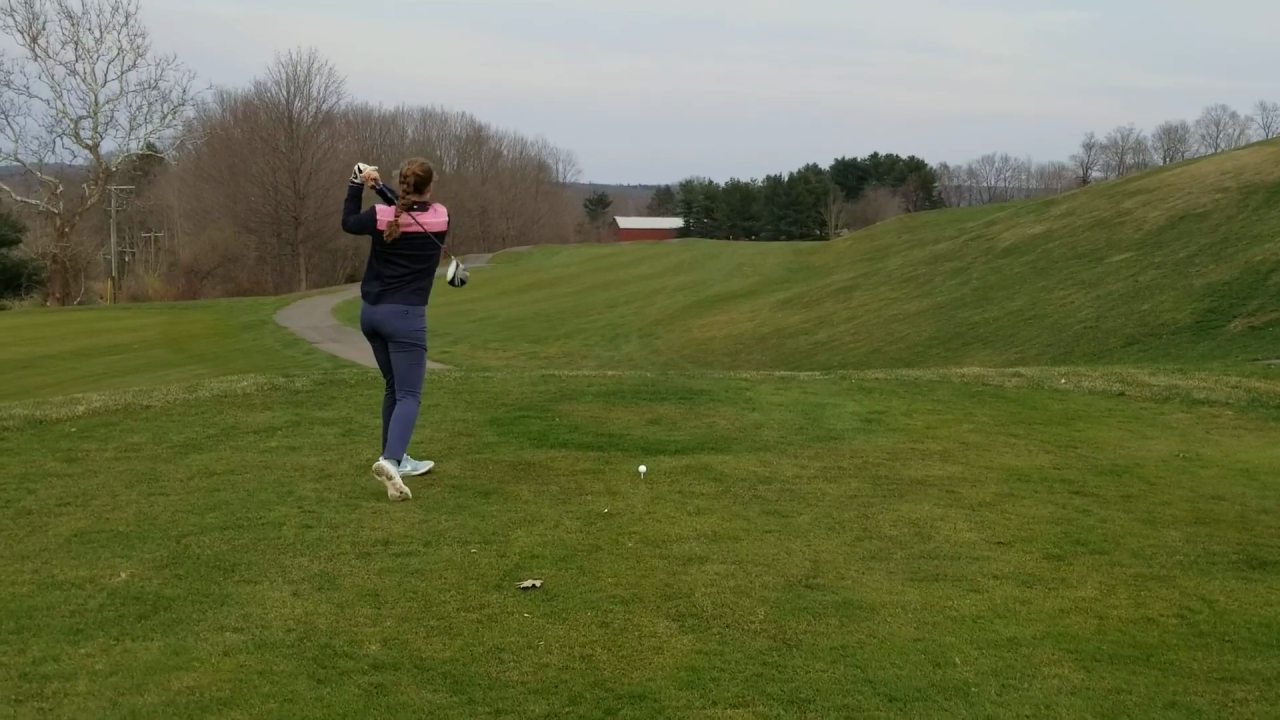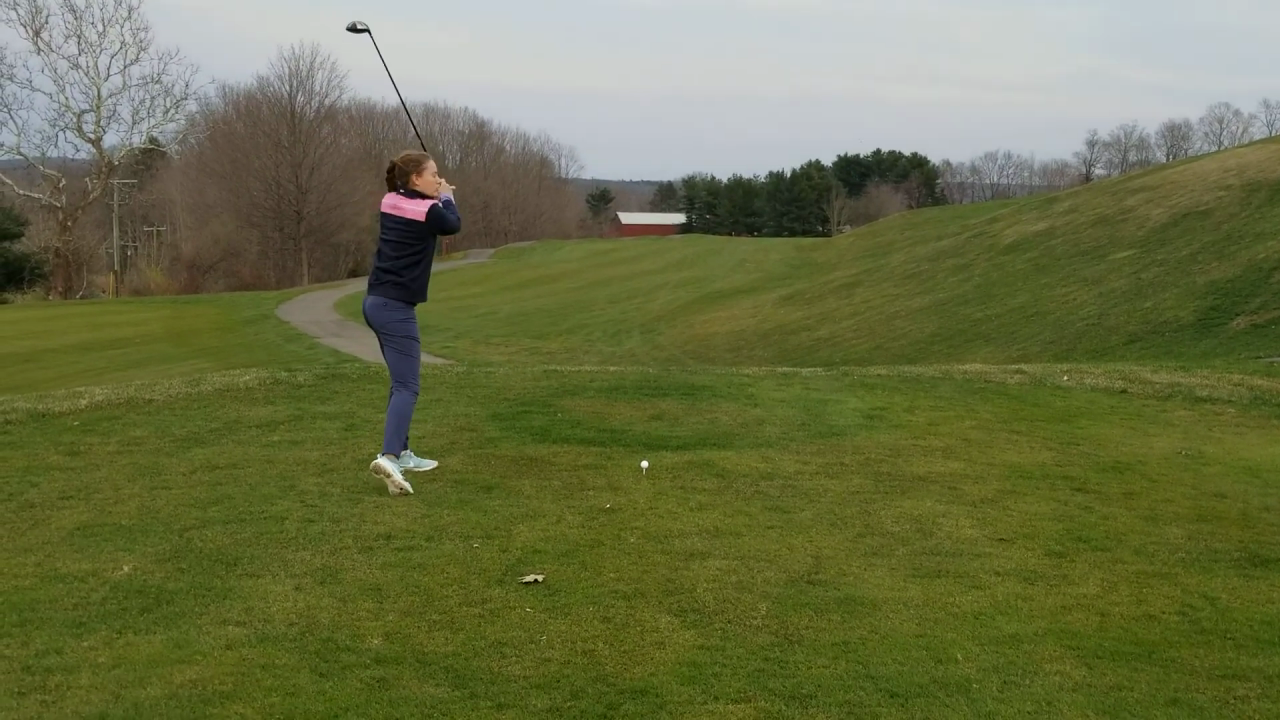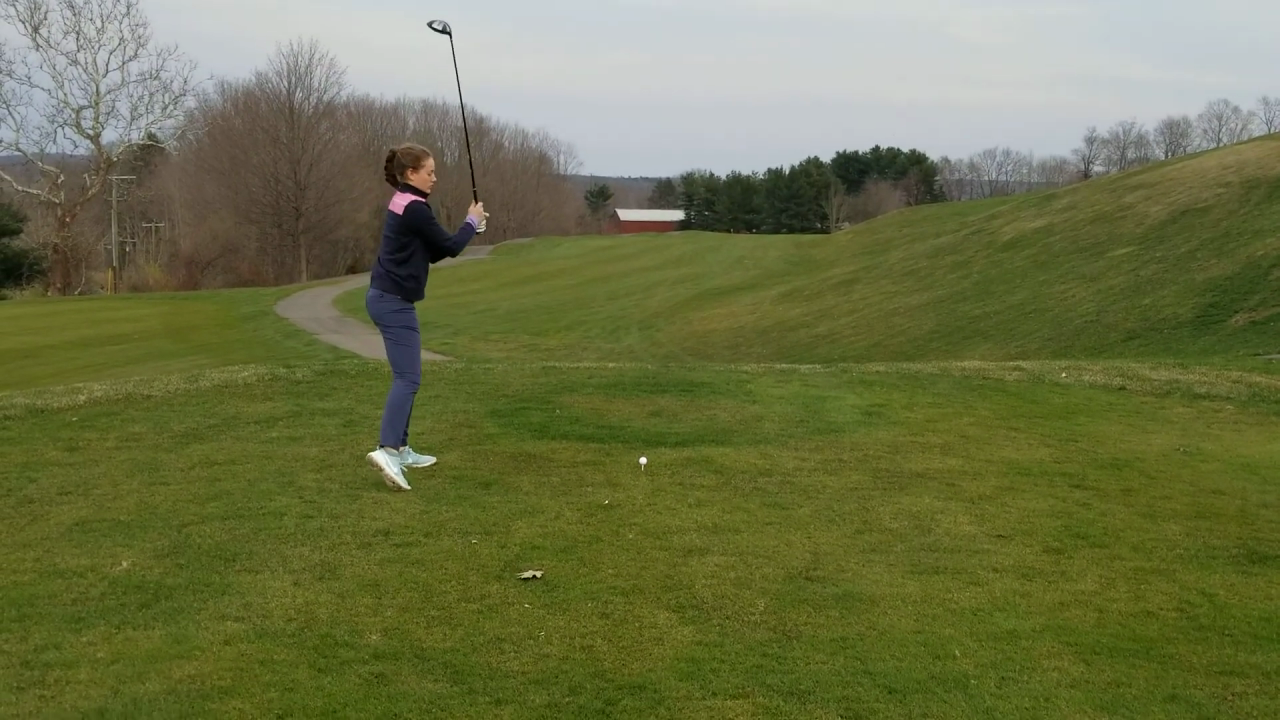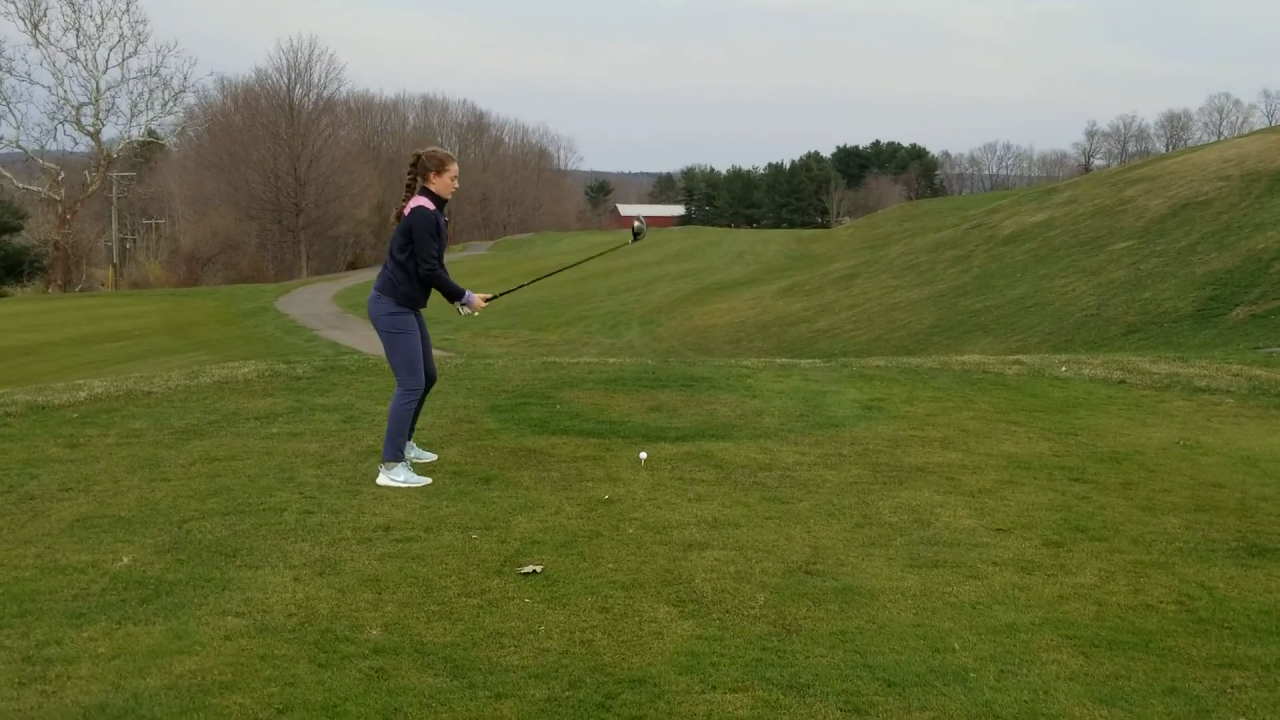
dt=0.5s
person 1, frame 1
left shoulder: (381, 216)
right shoulder: (440, 217)
left elbow: (348, 222)
left wrist: (358, 181)
right wrist: (378, 185)
left hip: (372, 312)
right hip: (406, 315)
left knee: (394, 388)
right knee: (408, 395)
left ankle: (396, 458)
right ankle: (390, 460)
person 1, frame 2
left shoulder: (390, 204)
right shoulder: (428, 210)
right elbow: (452, 225)
left wrist: (438, 200)
right wrist: (446, 198)
left hip: (378, 302)
right hip: (395, 307)
left knee: (403, 382)
right knee: (406, 387)
left ankle: (401, 453)
right ankle: (389, 457)
person 1, frame 3
left shoulder: (405, 203)
right shoulder: (414, 207)
left elbow: (431, 252)
right elbow: (450, 246)
left wrist: (467, 226)
right wrist: (472, 222)
left hip: (389, 297)
right hip: (393, 301)
left knee: (409, 375)
right knee: (407, 378)
left ankle: (399, 448)
right ankle: (386, 449)
person 1, frame 4
left shoulder: (430, 211)
right shoulder: (422, 214)
left elbow: (432, 267)
right elbow: (429, 270)
left wrist: (460, 298)
right wrist: (465, 298)
left hip: (405, 304)
right hip: (392, 305)
left knee: (427, 376)
right knee: (411, 383)
left ankle: (404, 443)
right ankle: (391, 467)
